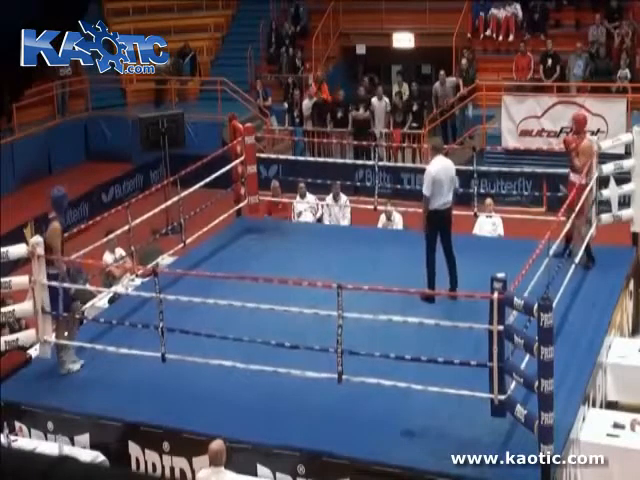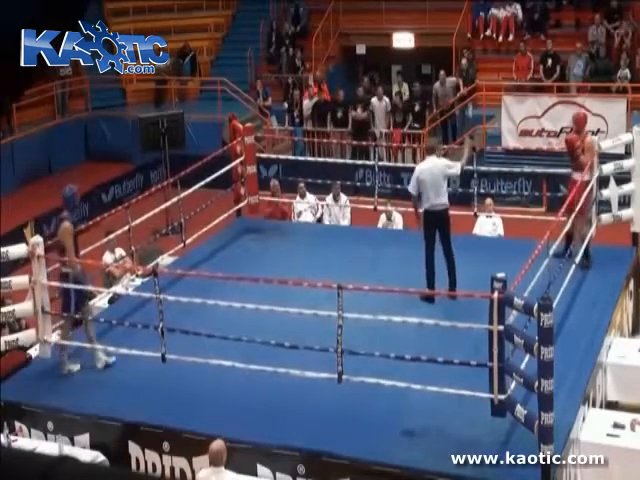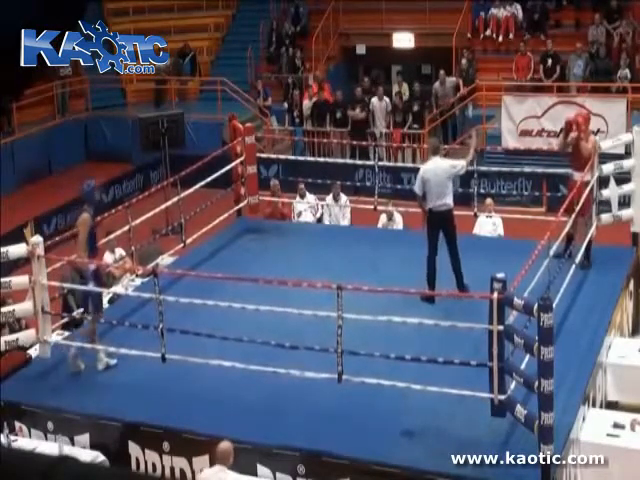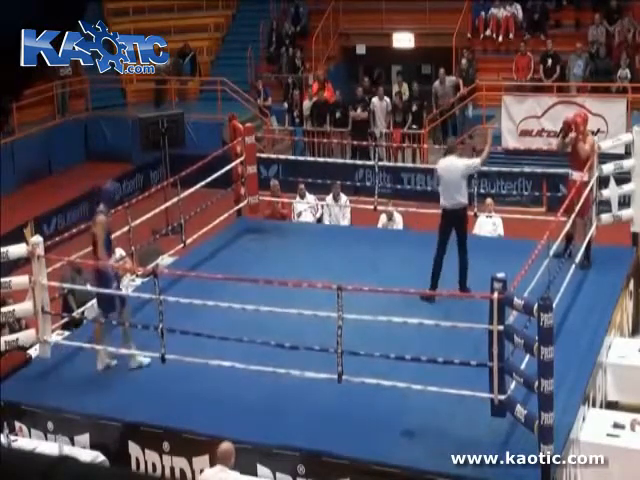
dt=0.4s
person 1, frame 1
left shoulder: (56, 220)
right shoulder: (55, 225)
right elbow: (58, 257)
right wrist: (67, 282)
left hip: (59, 273)
right hip: (56, 275)
left knee: (74, 310)
right knee: (62, 319)
left ankle: (70, 355)
right ankle: (64, 363)
person 1, frame 2
left shoulder: (68, 220)
right shoulder: (66, 225)
right elbow: (71, 257)
right wrist: (81, 277)
left hip: (74, 271)
right hip: (71, 274)
left knee: (86, 312)
right knee: (69, 318)
left ankle: (98, 356)
right ankle: (64, 362)
person 1, frame 3
left shoulder: (90, 215)
right shoulder: (85, 217)
right elbow: (81, 250)
left wrist: (99, 270)
right wrist: (87, 277)
left hip: (93, 269)
right hip: (87, 271)
left knee: (96, 315)
right knee: (93, 316)
left ankle: (100, 357)
right ankle: (75, 351)
person 1, frame 4
left shoulder: (101, 215)
right shoulder: (101, 219)
right elbow: (101, 252)
left wrist: (115, 269)
right wrist: (111, 276)
left hip: (102, 271)
right hip: (105, 272)
left knee: (102, 315)
right knee: (121, 312)
left ankle: (101, 358)
right ankle: (133, 356)
person 2, frame 1
left shoulder: (431, 168)
right shoulder: (450, 164)
left elbow: (427, 197)
left wrist: (424, 218)
left hip: (434, 213)
right hip: (447, 211)
left knee: (431, 252)
right knee: (448, 250)
left ankle: (431, 292)
right ankle: (453, 288)
person 2, frame 2
left shoulder: (420, 168)
right shoulder: (443, 164)
left elbow: (413, 195)
right elbow: (460, 167)
left wrist: (417, 213)
right wrist: (467, 149)
left hip: (428, 213)
right hip: (443, 211)
left knee: (429, 252)
right knee: (448, 250)
left ankle: (430, 291)
right ankle: (452, 289)
person 2, frame 3
left shoulder: (424, 169)
right shoulder: (448, 165)
left elbow: (419, 195)
right elbow: (467, 161)
left wrist: (425, 211)
right wrist: (473, 143)
left hip: (433, 214)
right hip: (447, 213)
left knee: (432, 254)
right knee: (453, 251)
left ankle: (430, 292)
right ankle: (461, 286)
person 2, frame 4
left shoulder: (441, 165)
right shoulder: (463, 164)
right elbow: (482, 159)
right wrist: (489, 141)
left hip: (446, 212)
right hip: (460, 211)
left knee: (440, 252)
right knee: (462, 251)
left ankle: (432, 291)
right ankle: (463, 287)
person 3, frame 1
left shoulder: (585, 144)
right shoulder: (576, 139)
left elbow: (580, 167)
left wrist: (572, 152)
right wrist: (570, 149)
left hip: (580, 184)
right hip: (573, 181)
left knee: (579, 220)
right knee: (570, 217)
left ankle: (590, 257)
right ankle: (567, 249)
person 3, frame 2
left shoulder: (588, 141)
right shoulder: (575, 138)
left elbow: (587, 164)
left wrist: (577, 150)
right wrist: (570, 149)
left hip: (583, 181)
right hip: (574, 179)
left knee: (581, 219)
right knee: (570, 215)
left ankle: (586, 256)
right ankle: (567, 249)
person 3, frame 3
left shoulder: (591, 139)
right shoulder: (574, 136)
left elbow: (587, 153)
right elbow: (561, 149)
left wrist: (581, 135)
right wrist: (566, 132)
left hip: (585, 181)
right hip: (574, 179)
left knee: (585, 219)
right knee: (572, 216)
left ankle: (587, 257)
right ankle: (567, 250)
person 3, frame 4
left shoulder: (590, 139)
right shoulder: (573, 137)
left elbow: (584, 154)
right elbow: (560, 149)
left wrist: (579, 136)
right wrist: (564, 133)
left hip: (584, 181)
right hip: (573, 179)
left knee: (583, 218)
left ankle: (587, 257)
right ankle: (567, 249)
